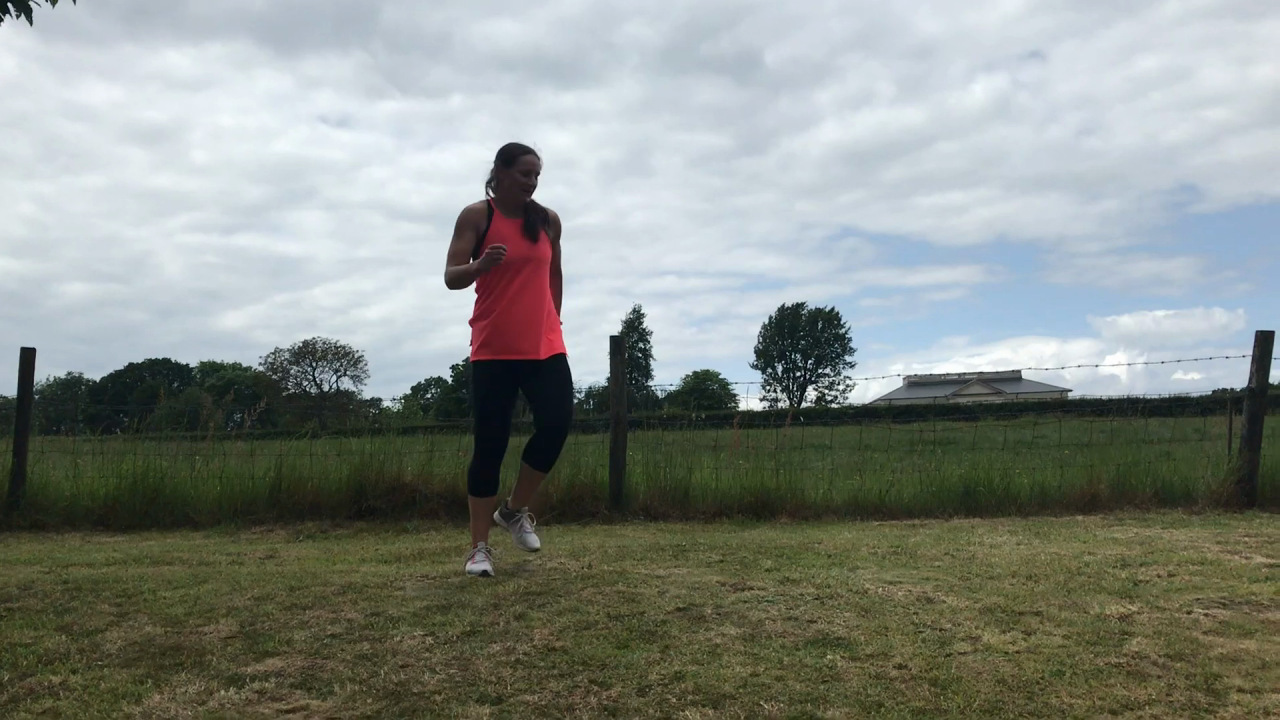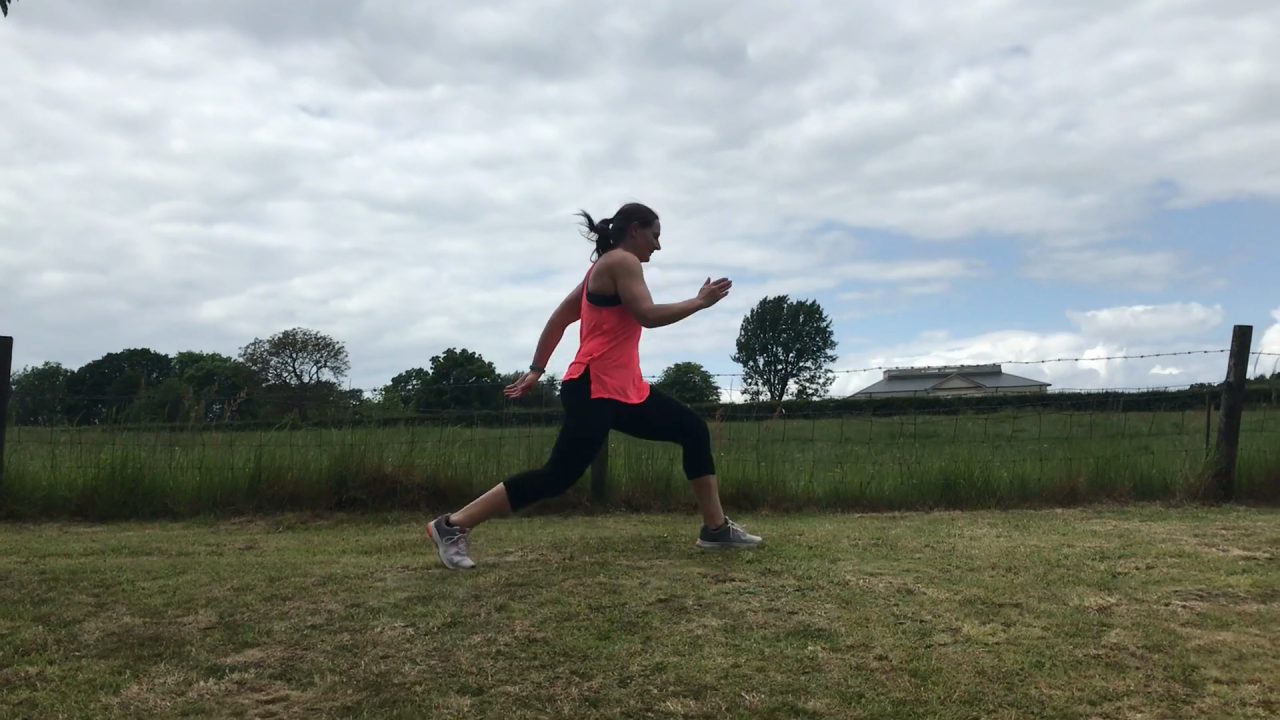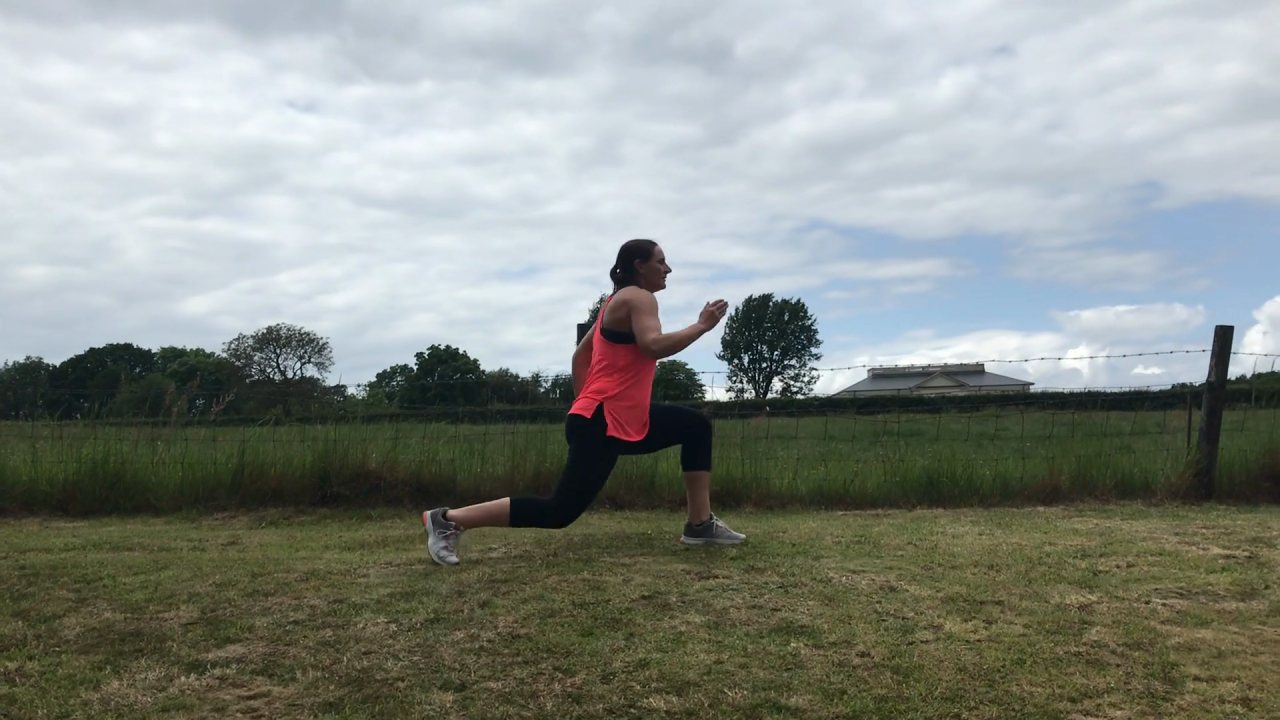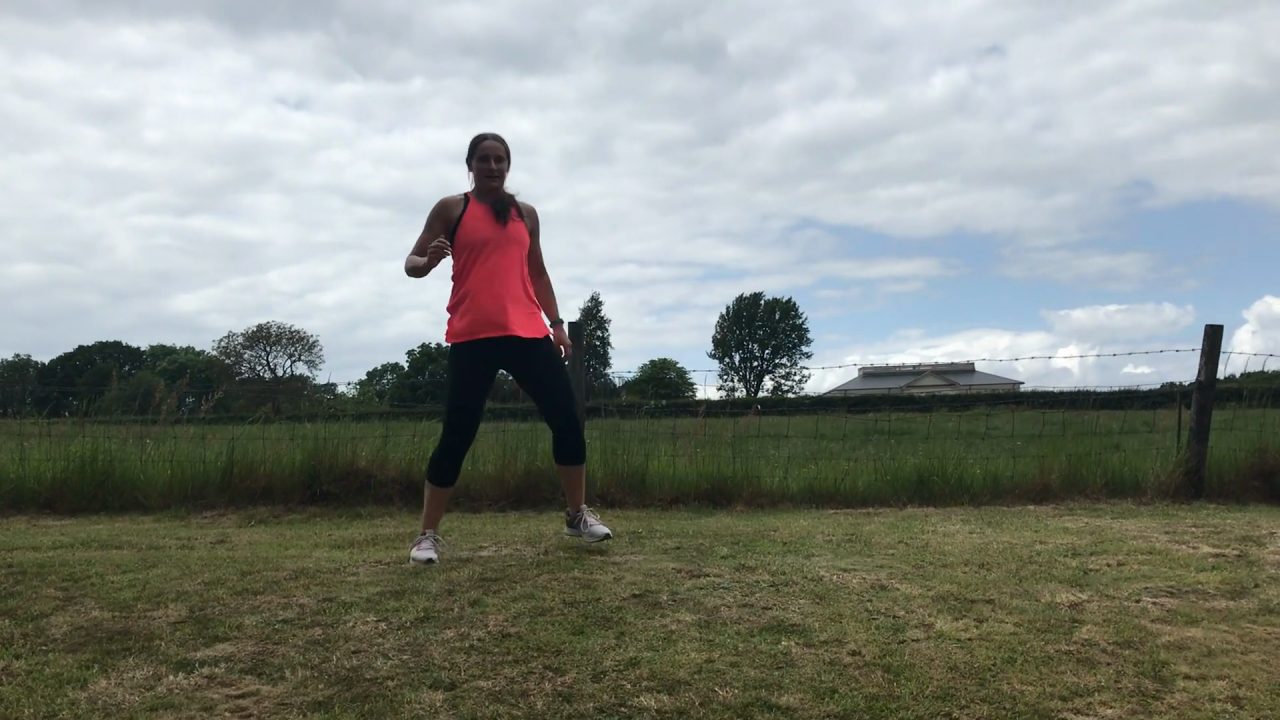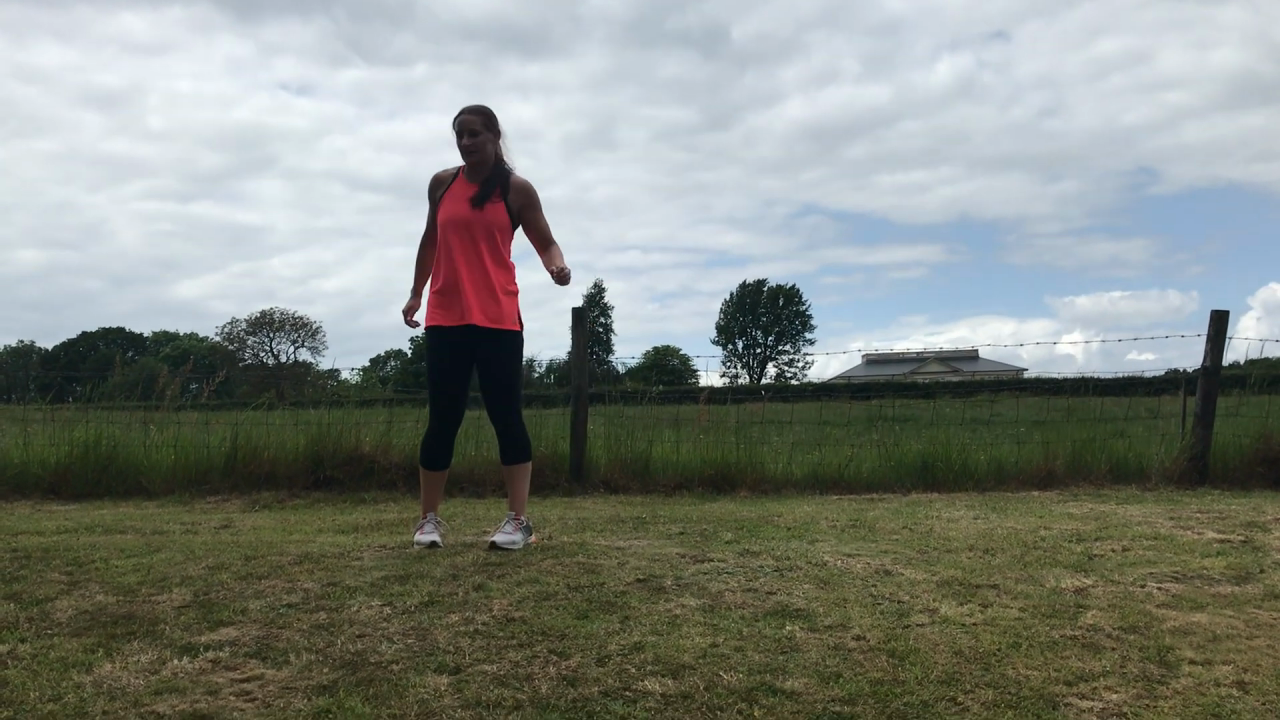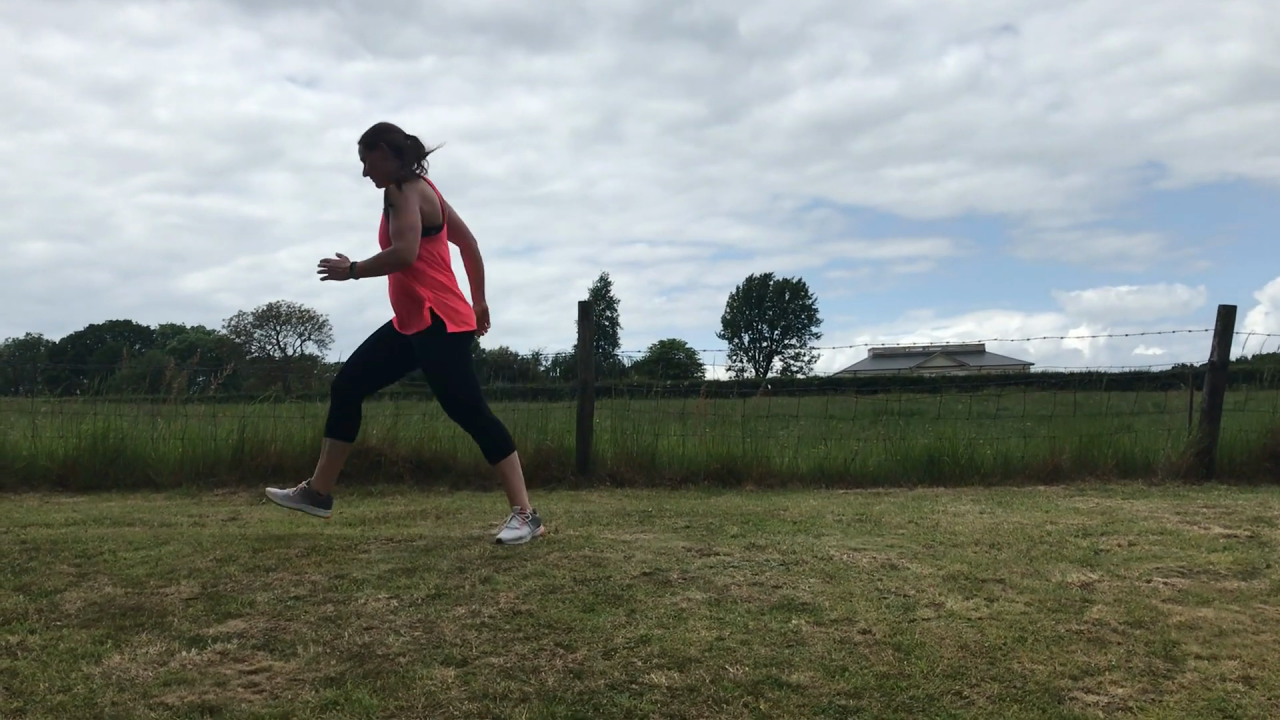
dt=0.5s
person 1, frame 1
left shoulder: (547, 220)
right shoulder: (476, 216)
right elbow: (453, 278)
left wrist: (554, 319)
right wrist: (481, 265)
left hip: (544, 348)
right hip: (493, 350)
left knee: (555, 427)
right knee: (489, 447)
left ankle: (515, 509)
right ankle: (479, 547)
person 1, frame 2
left shoulder: (604, 268)
right shoulder: (621, 262)
left elbow: (558, 318)
right elbow: (647, 315)
left wrist: (536, 370)
right wrist: (701, 301)
left hip: (623, 391)
right hip: (596, 391)
left knee: (694, 429)
right knee: (557, 476)
left ankle: (715, 526)
right ankle: (453, 526)
person 1, frame 3
left shoulder: (620, 301)
right shoulder: (639, 298)
left elbow: (581, 356)
right elbow: (653, 346)
left wrist: (582, 410)
right wrist: (702, 325)
left hip: (625, 418)
right hip: (603, 422)
left knee: (696, 426)
right knee: (560, 511)
left ankle: (700, 523)
right ankle: (447, 519)
person 1, frame 4
left shoulder: (526, 213)
right shoulder: (452, 208)
right elbow: (414, 261)
left wrist: (557, 323)
right wrist: (428, 260)
left hip: (529, 333)
right hip: (471, 335)
left knee: (566, 417)
right knee: (457, 433)
left ankle: (578, 513)
right ankle: (428, 535)
person 1, frame 5
left shoulder: (517, 189)
right shoulder: (442, 183)
left elbow: (546, 243)
left wrist: (558, 268)
right wrist: (414, 295)
left hip: (497, 318)
right hip: (446, 318)
left knee: (506, 415)
right knee: (443, 418)
left ankle: (518, 520)
right ankle: (429, 518)
person 1, frame 6
left shoulder: (404, 192)
right shoulder: (420, 190)
left elbow: (407, 251)
right elbow: (468, 243)
left wrist: (355, 268)
right wrist: (479, 303)
left hip: (437, 323)
right hip: (413, 323)
left knee: (470, 413)
right knee: (346, 388)
left ankle: (524, 515)
right ankle: (317, 492)
